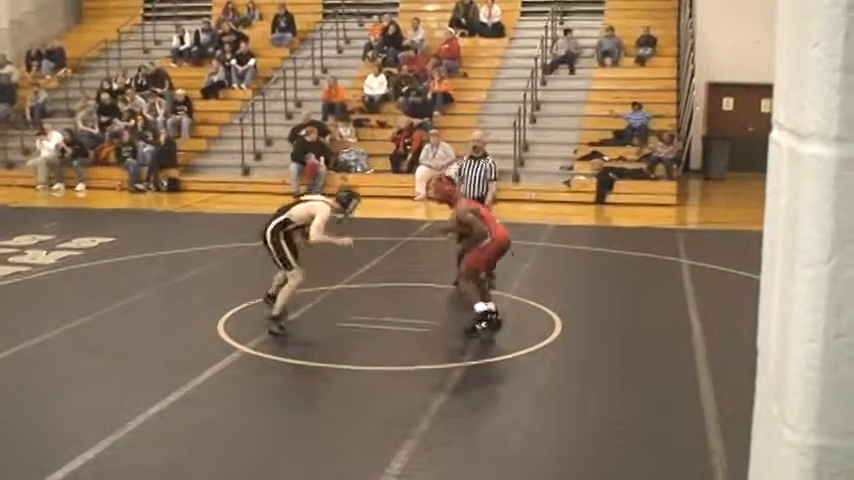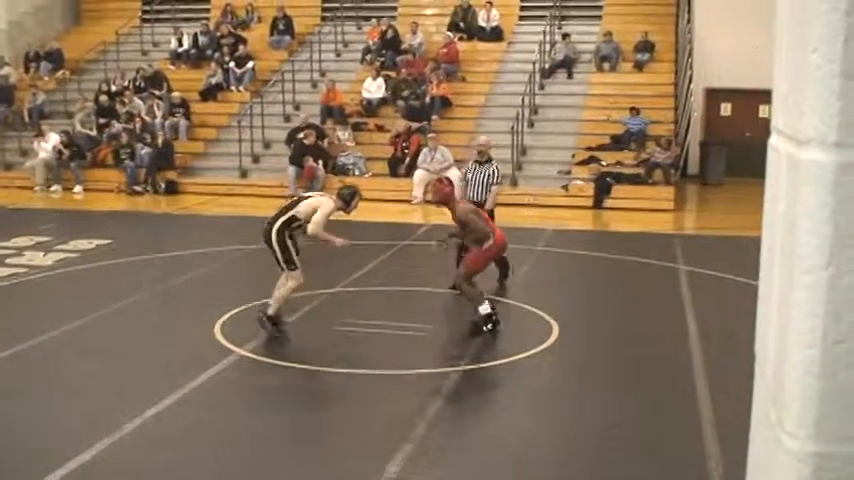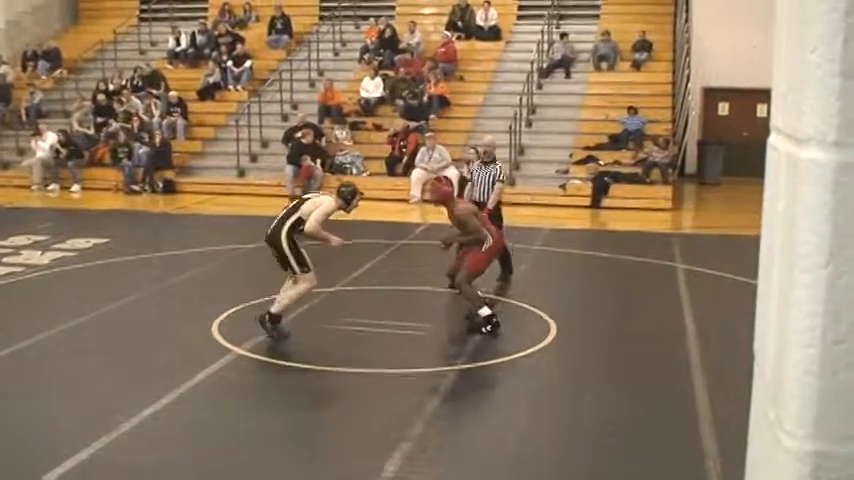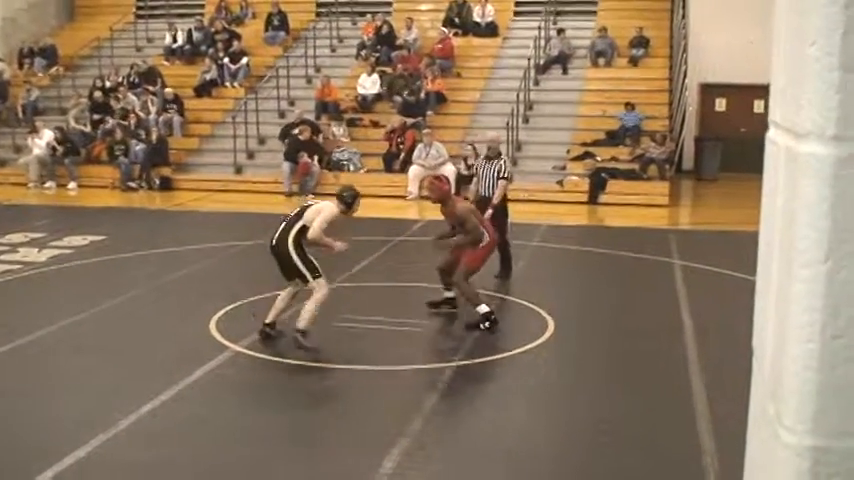
dt=0.1s
person 1, frame 1
left shoulder: (459, 211)
right shoulder: (463, 204)
left elbow: (482, 231)
left wrist: (466, 245)
right wrist: (453, 228)
left hip: (493, 241)
right hip: (501, 238)
left knee: (464, 278)
right knee: (474, 276)
left ankle: (484, 316)
right ankle: (490, 313)
person 1, frame 2
left shoulder: (461, 211)
right shoulder: (459, 207)
left elbow: (484, 232)
left wrist: (465, 239)
right wrist: (453, 235)
left hip: (491, 242)
right hip: (494, 241)
left knee: (461, 280)
right knee: (466, 277)
left ankle: (488, 318)
right ankle: (488, 312)
person 1, frame 3
left shoulder: (460, 210)
right shoulder: (453, 208)
left elbow: (480, 236)
left wrist: (458, 240)
right wrist: (451, 238)
left hip: (488, 243)
right hip: (479, 242)
left knee: (461, 282)
right knee: (453, 273)
left ankle: (490, 320)
right ankle: (480, 302)
person 1, frame 4
left shoulder: (460, 209)
right shoulder: (445, 208)
left elbow: (478, 235)
right elbow: (455, 229)
left wrist: (454, 242)
right wrist: (442, 237)
left hip: (483, 241)
right hip: (473, 240)
left knee: (458, 279)
right knee: (443, 268)
left ankle: (488, 317)
right ankle: (450, 299)
person 2, frame 1
left shoulder: (322, 202)
right shoulder: (326, 209)
right elbow: (314, 238)
right wrist: (339, 241)
left hip: (280, 231)
right hip: (274, 233)
left knee: (289, 269)
right knee: (296, 279)
left ankle: (271, 295)
right ankle: (275, 319)
person 2, frame 2
left shoulder: (323, 199)
right shoulder: (329, 203)
right elbow: (312, 230)
left wrist: (317, 233)
right wrist: (334, 240)
left hip: (277, 228)
right hip: (278, 233)
left knee: (290, 272)
right knee: (296, 279)
left ankle: (274, 314)
right ankle: (269, 316)
person 2, frame 3
left shoulder: (322, 199)
right shoulder: (331, 203)
right elbow: (310, 228)
left wrist: (326, 237)
right wrist: (330, 239)
left hip: (276, 234)
right hip: (283, 236)
left knee: (296, 279)
right knee: (309, 283)
left ankle: (272, 320)
right ankle: (271, 316)
person 2, frame 4
left shoulder: (324, 205)
right shoulder: (333, 208)
right elbow: (312, 235)
left wrist: (329, 243)
right wrist: (333, 245)
left hip: (279, 243)
right hip: (289, 244)
left knee: (295, 286)
right knee: (322, 290)
left ankle: (268, 326)
right ankle: (300, 333)
person 3, frame 1
left shoulder: (490, 163)
right shoulder: (463, 162)
left elbow: (492, 188)
right elbow: (457, 183)
left wrist: (487, 208)
left hip: (481, 204)
person 3, frame 2
left shoulder: (493, 168)
right shoulder: (470, 166)
left elbow: (493, 193)
left wrist: (486, 212)
left hip: (484, 208)
right knee: (463, 245)
left ankle: (504, 273)
person 3, frame 3
left shoulder: (498, 168)
right shoulder: (476, 166)
left elbow: (496, 191)
right elbow: (469, 187)
left wrist: (487, 211)
left hip: (492, 208)
right hip: (475, 207)
left ankle: (506, 271)
person 3, frame 4
left shoulder: (502, 163)
right shoulder: (480, 161)
left elbow: (501, 188)
left wrist: (492, 208)
left hip: (497, 204)
right hip: (481, 202)
left knee: (500, 238)
left ankle: (505, 269)
